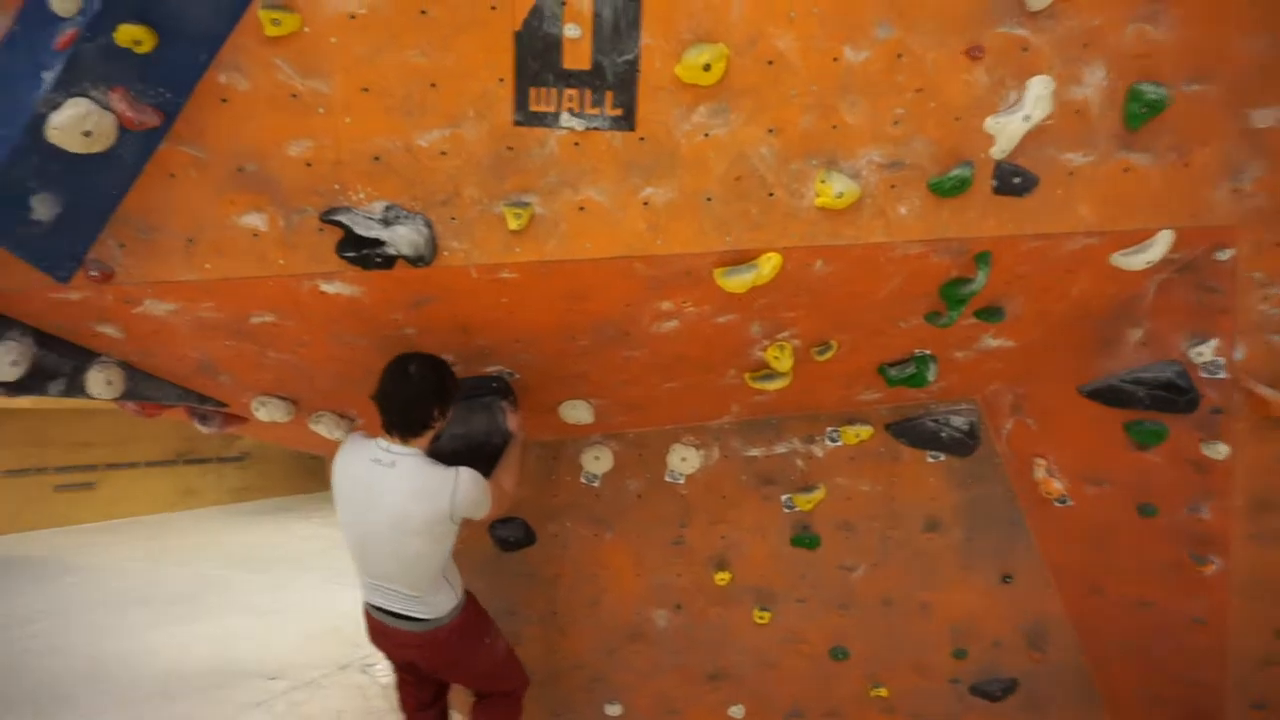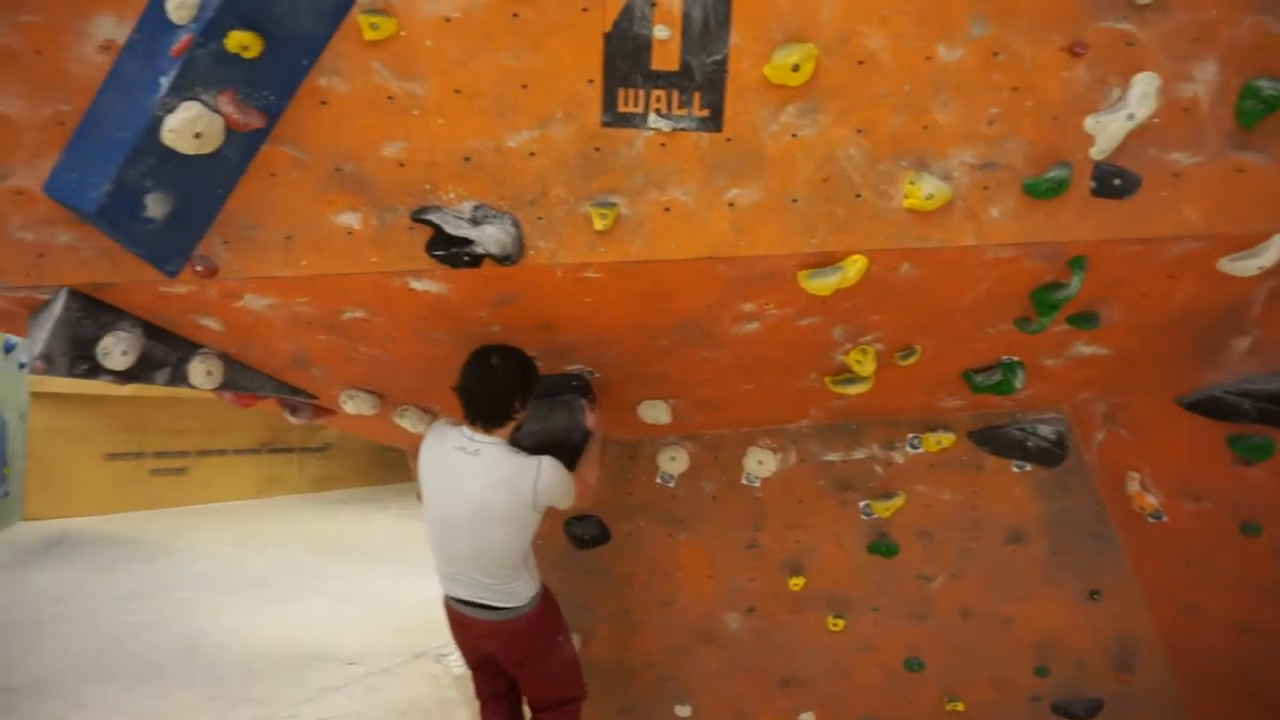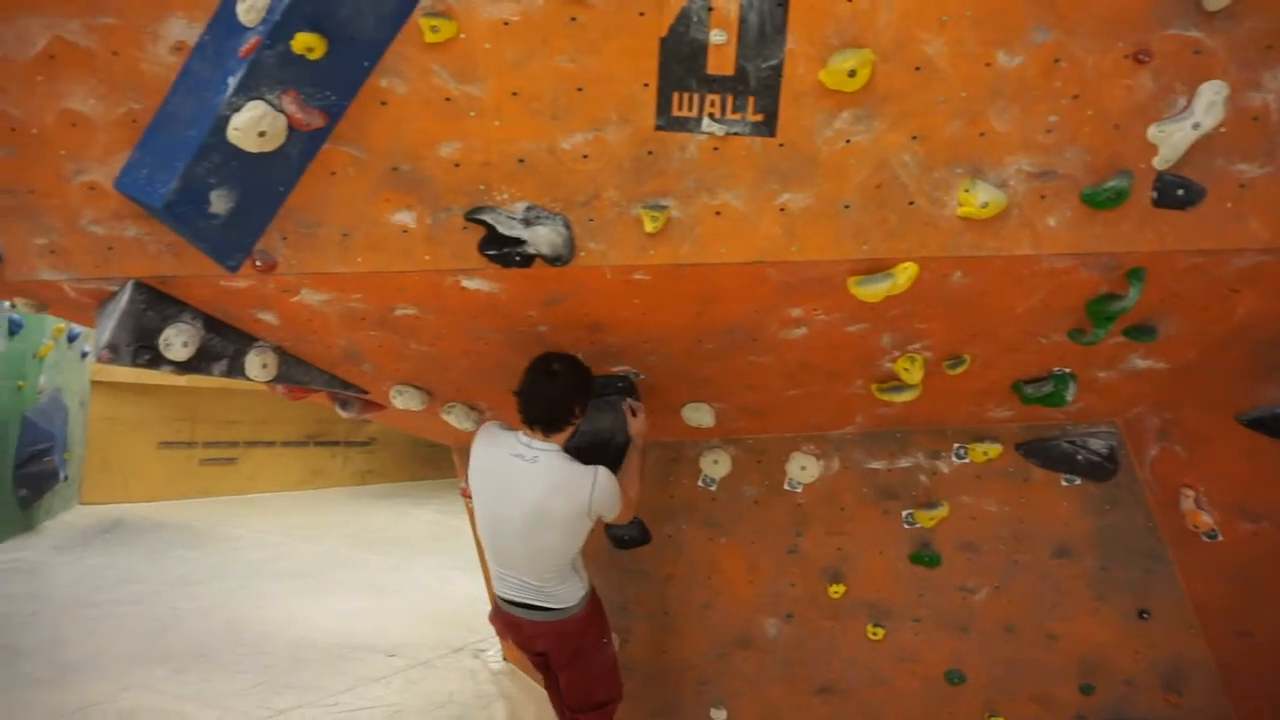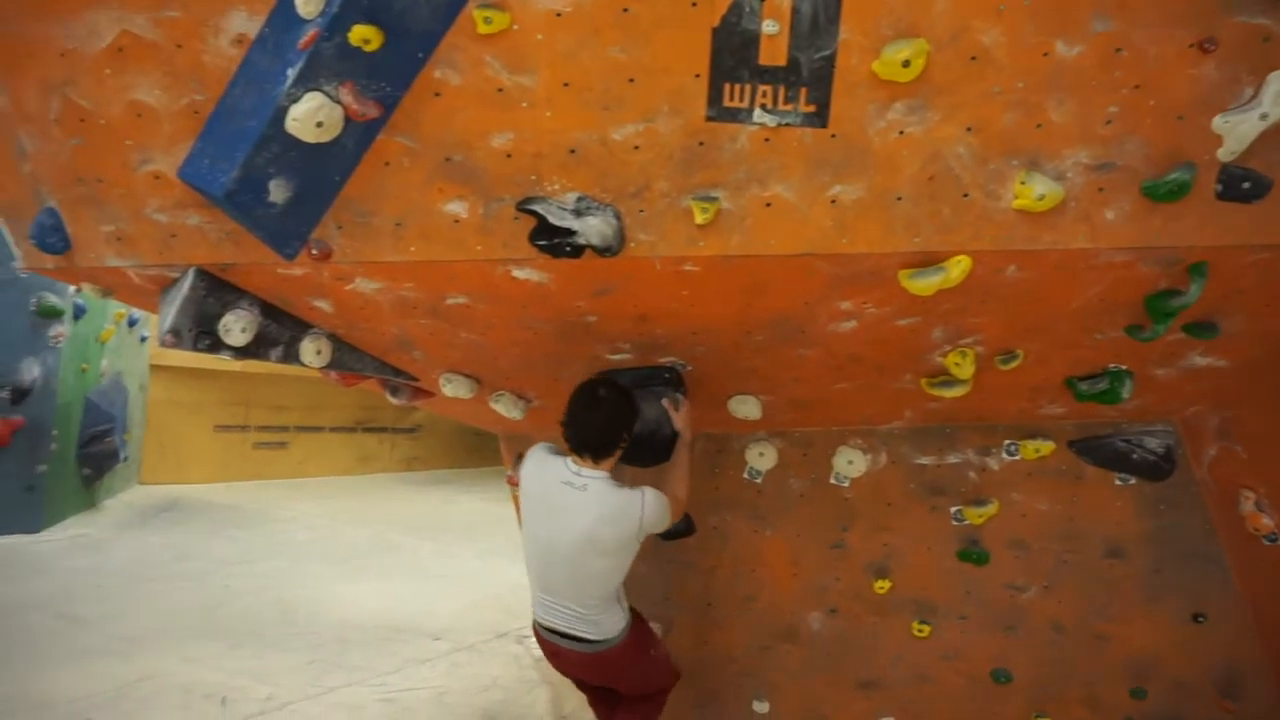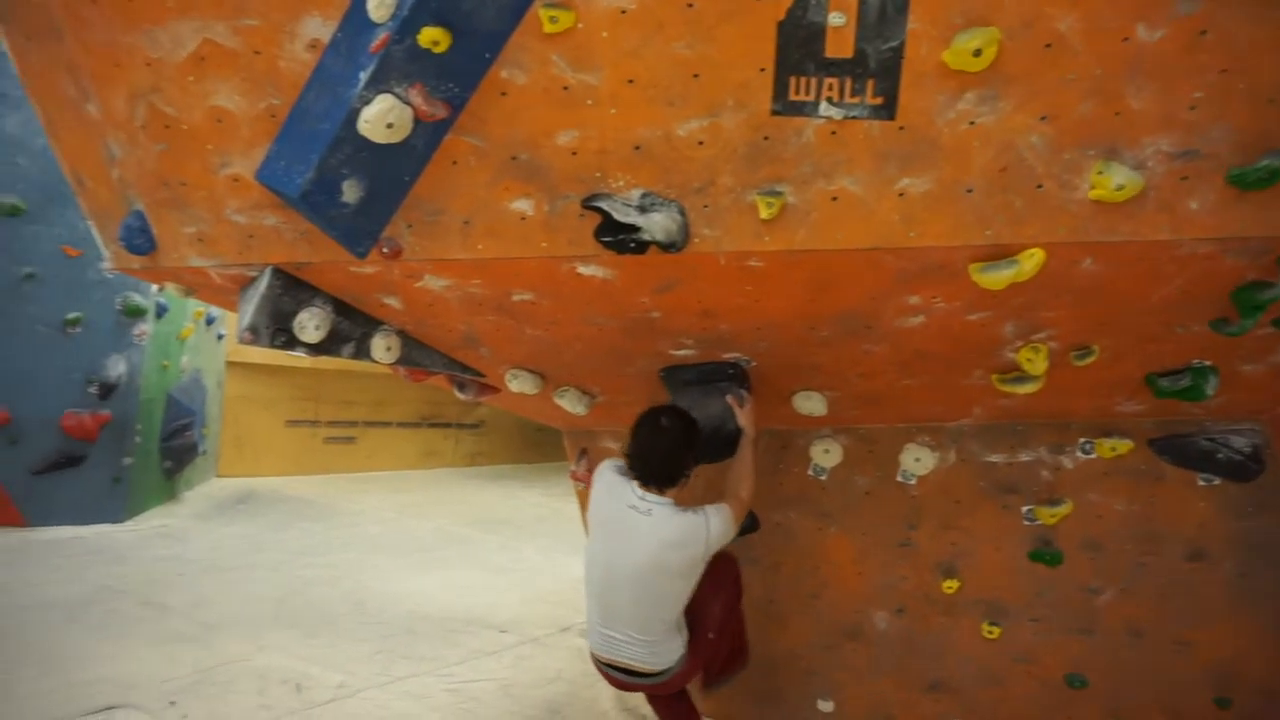
dt=0.3s
person 1, frame 1
left shoulder: (348, 453)
right shoulder: (454, 485)
right elbow: (499, 498)
right wrist: (516, 437)
left hip: (380, 621)
right hip: (440, 626)
right knee: (505, 687)
person 1, frame 2
left shoulder: (434, 439)
right shoulder: (537, 473)
right elbow: (583, 494)
right wrist: (595, 434)
left hip: (460, 612)
right hip: (518, 618)
person 1, frame 3
left shoulder: (486, 441)
right shoulder: (589, 483)
right elbow: (625, 509)
right wrist: (637, 441)
left hip: (509, 611)
right hip: (565, 616)
left knee: (560, 689)
person 1, frame 4
left shoulder: (535, 463)
right shoulder: (637, 506)
right elbow: (675, 504)
right wrist: (684, 436)
left hip: (547, 636)
right hip: (605, 644)
left knee: (599, 691)
right knee: (652, 687)
person 1, frame 5
left shoulder: (605, 481)
right shoulder: (700, 528)
left elbow: (631, 464)
right elbow: (739, 499)
right wrist: (747, 433)
left hip: (604, 662)
right hip: (663, 671)
right knee: (724, 564)
right ankle: (722, 666)
